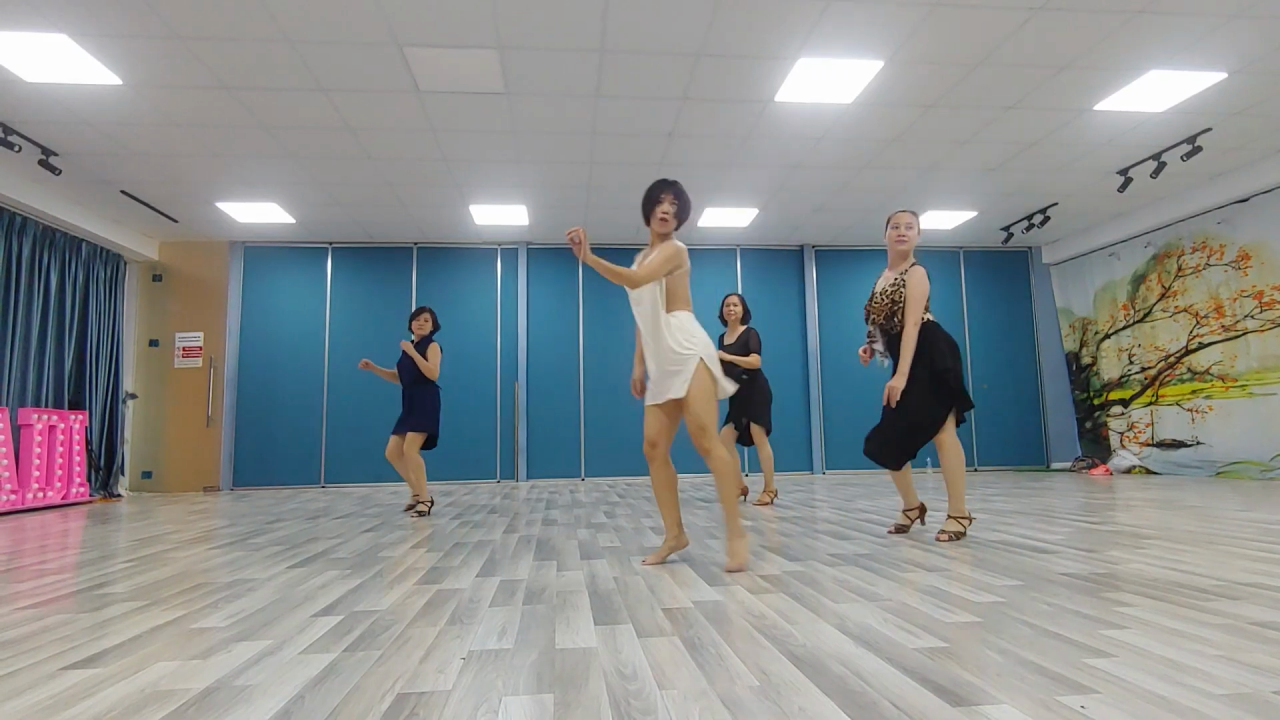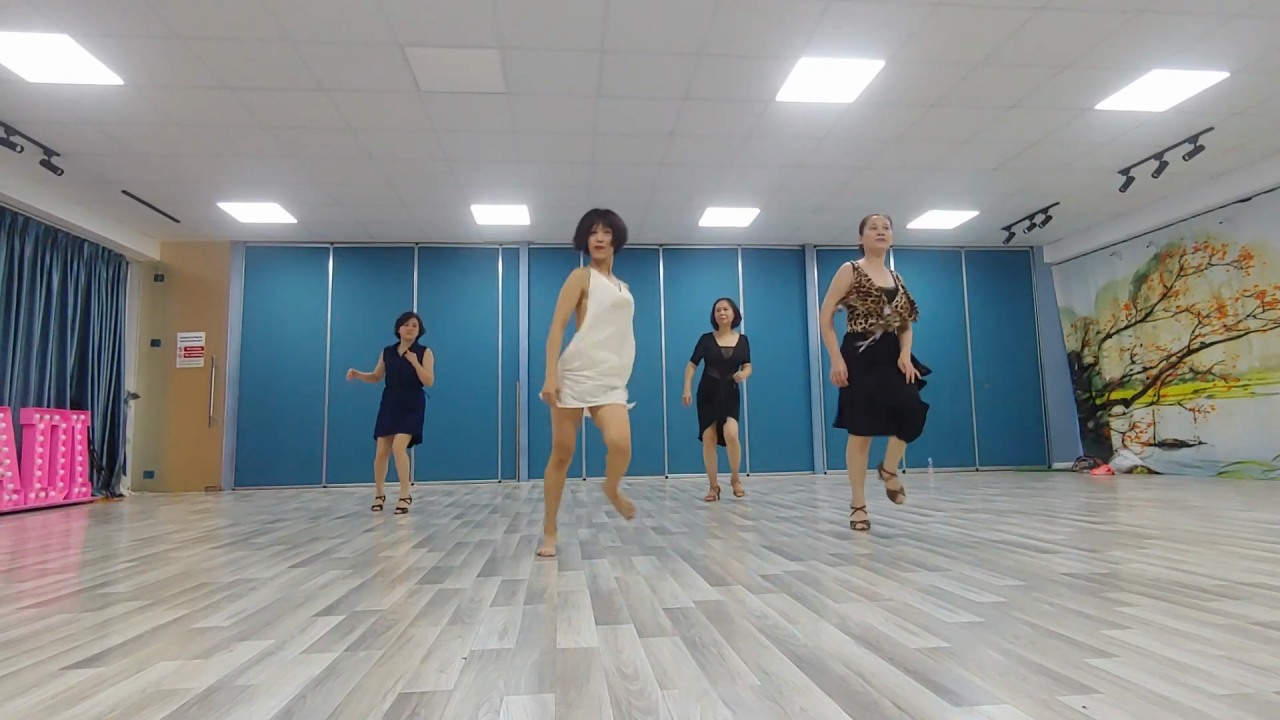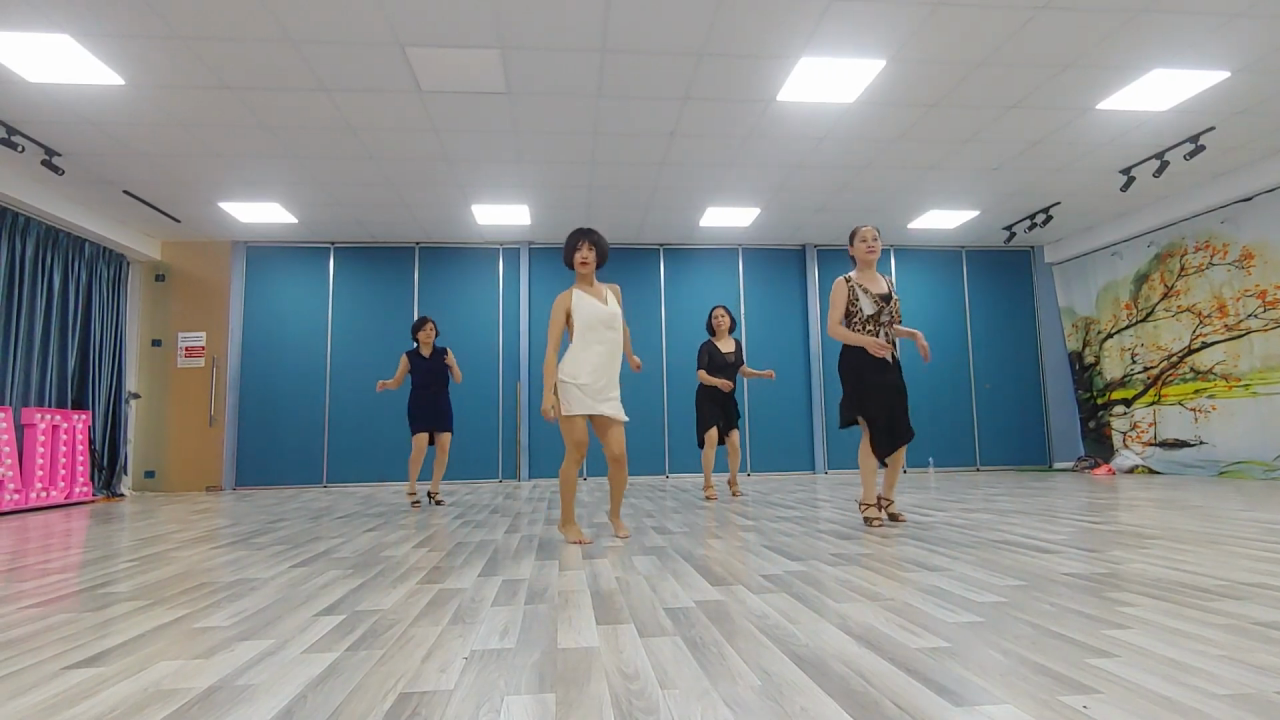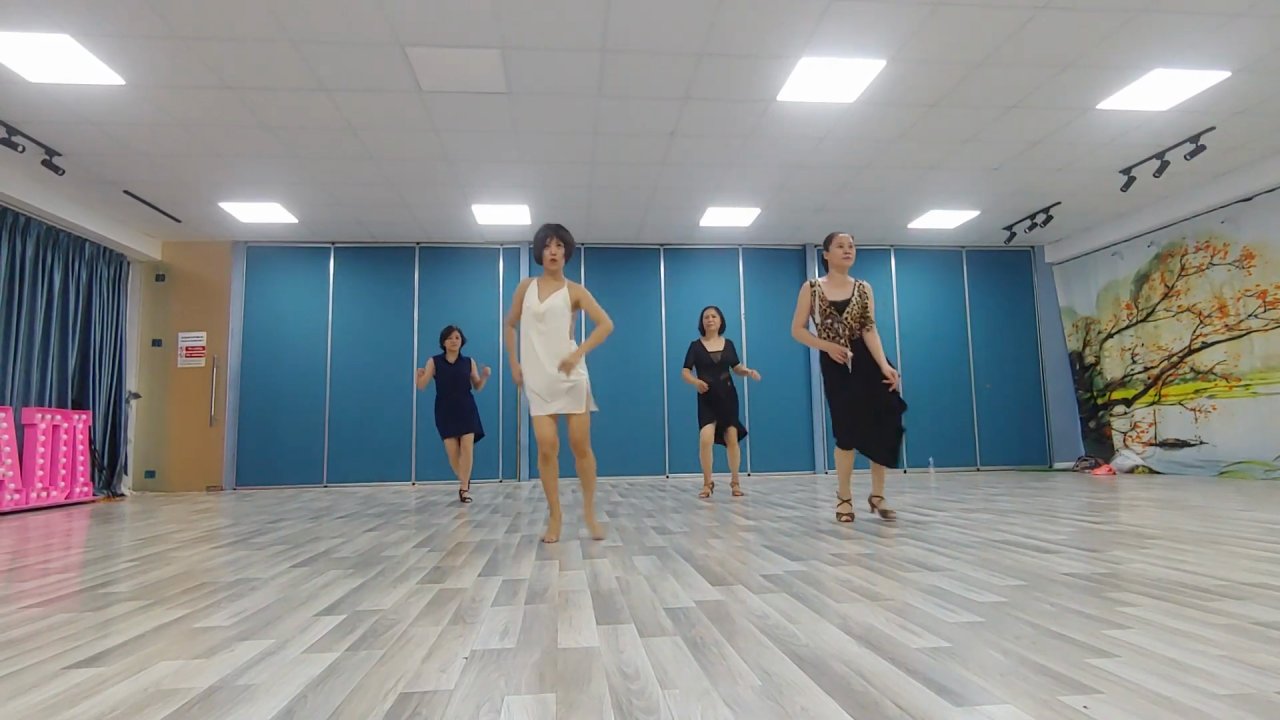
dt=0.5s
person 1, frame 1
left shoulder: (675, 250)
right shoulder: (644, 256)
left elbow: (636, 278)
left wrist: (588, 258)
right wrist: (639, 363)
left hip: (689, 354)
right hip: (661, 365)
left knee: (706, 440)
right knee: (654, 446)
left ankle: (735, 531)
right ankle: (675, 534)
person 1, frame 2
left shoulder: (621, 288)
right shoulder: (580, 277)
right elbow: (557, 327)
left wrist: (624, 373)
right wrist: (550, 374)
left hip: (610, 379)
right hip: (574, 374)
left knee: (620, 444)
right knee: (561, 453)
left ankle: (611, 488)
right ankle: (550, 531)
person 1, frame 3
left shoulder: (614, 291)
right shoulder: (563, 299)
right elbow: (552, 348)
left wrist: (630, 355)
right wrist: (548, 392)
left hip: (606, 387)
right hip: (572, 384)
left knee: (618, 456)
right knee: (576, 453)
left ankle: (615, 516)
right ankle: (567, 522)
person 1, frame 4
left shoulder: (575, 291)
right shoulder: (526, 287)
left elbow: (606, 324)
right elbow: (510, 324)
left wrist: (578, 353)
right wrist: (513, 363)
left hip: (570, 378)
right hip: (537, 382)
left knee: (580, 447)
right knee: (546, 449)
left ankle: (589, 511)
right ankle: (555, 516)
person 2, frame 1
left shoulder: (916, 273)
right shoulder: (884, 277)
left elbow: (912, 324)
left wrist: (901, 375)
right wrist: (872, 347)
left hip: (932, 356)
right hip: (904, 360)
left knee: (941, 432)
right knee: (889, 438)
left ankle: (958, 514)
right ankle: (913, 507)
person 2, frame 2
left shoulder: (896, 279)
right shoulder: (849, 271)
left elbow: (906, 323)
right elbow: (825, 316)
left wrist: (905, 354)
right wrist: (835, 358)
left hip: (890, 354)
right hip: (859, 355)
left knee: (908, 411)
right knee: (860, 430)
left ankle: (889, 470)
right ankle: (858, 505)
person 2, frame 3
left shoulder: (888, 283)
right shoulder: (844, 283)
right elbow: (833, 328)
left wrist: (914, 333)
right wrist: (866, 341)
left hip: (887, 362)
right hip: (858, 362)
left knee: (898, 431)
right knee: (872, 429)
left ankle: (886, 499)
right ankle: (870, 502)
person 2, frame 4
left shoulder: (863, 288)
right shoulder: (811, 289)
left elbow: (869, 330)
right elbow: (797, 330)
left wrist: (885, 365)
right wrist: (828, 346)
left hip: (867, 363)
right hip: (836, 367)
left knee: (883, 426)
right knee: (849, 432)
left ankle: (877, 495)
right ankle: (844, 498)
person 3, frame 1
left shoulder: (750, 333)
right shoulder: (722, 338)
left elbow: (755, 362)
left wrist: (725, 356)
left hip: (756, 392)
right hip: (737, 396)
left knee: (759, 439)
right knee: (725, 439)
left ankle: (769, 490)
right ankle: (739, 486)
person 3, frame 2
left shoulder: (742, 340)
right shoulder: (706, 339)
left elbow: (748, 367)
right elbow: (692, 365)
left wrist: (743, 373)
right wrist: (687, 388)
left hip: (730, 395)
right hip: (708, 395)
left knee: (731, 434)
right knee: (708, 439)
left ankle: (735, 479)
right ankle: (713, 487)
person 3, frame 3
left shoulder: (737, 344)
right shoulder: (707, 346)
left elbow: (742, 370)
right elbow: (700, 374)
left wrist: (761, 373)
right wrist: (718, 382)
left hip: (728, 400)
right hip: (708, 399)
left knee: (734, 443)
right knee: (711, 440)
left ankle: (733, 480)
right ankle: (708, 485)
person 3, frame 4
left shoulder: (728, 344)
right shoulder: (696, 346)
left elbow: (737, 367)
right elbow: (685, 372)
left wrist: (749, 371)
right wrist: (695, 382)
left hip: (728, 396)
right hip: (706, 400)
left knee: (732, 439)
right knee: (705, 439)
left ankle: (735, 482)
right ankle: (707, 483)
person 4, frame 1
left shoulder: (432, 346)
right shoulder: (406, 348)
left elbow: (433, 374)
right elbow: (397, 377)
left wrist: (414, 353)
right wrist: (372, 367)
left hip: (426, 402)
right hip: (409, 404)
left knee: (409, 449)
right knee: (392, 453)
left ankle: (425, 498)
right ankle: (418, 493)
person 4, frame 2
left shoulder: (424, 352)
right shoulder: (387, 352)
left elbow: (429, 382)
right elbow: (376, 377)
left wrist: (415, 363)
right wrist: (357, 374)
left hip: (412, 406)
right hip: (389, 404)
left knee: (398, 448)
right knee: (381, 453)
left ankle: (405, 496)
right ankle: (379, 494)
person 4, frame 3
left shoulder: (445, 353)
right shoulder: (409, 357)
left elbow: (458, 380)
right elbow: (397, 382)
left wrist: (453, 367)
right wrist: (385, 384)
left hip: (442, 404)
right hip: (419, 405)
left knee: (443, 449)
right knee: (420, 447)
left ankle: (433, 490)
right ankle: (411, 491)
person 4, frame 4
left shoulder: (469, 362)
right shoulder: (434, 362)
left elbow: (477, 387)
right elbow: (422, 385)
left wrist: (484, 376)
right wrist: (418, 377)
left hip: (466, 409)
right hip: (445, 410)
left knee: (467, 448)
right knee: (452, 452)
left ankle: (464, 488)
right ankle: (463, 483)
